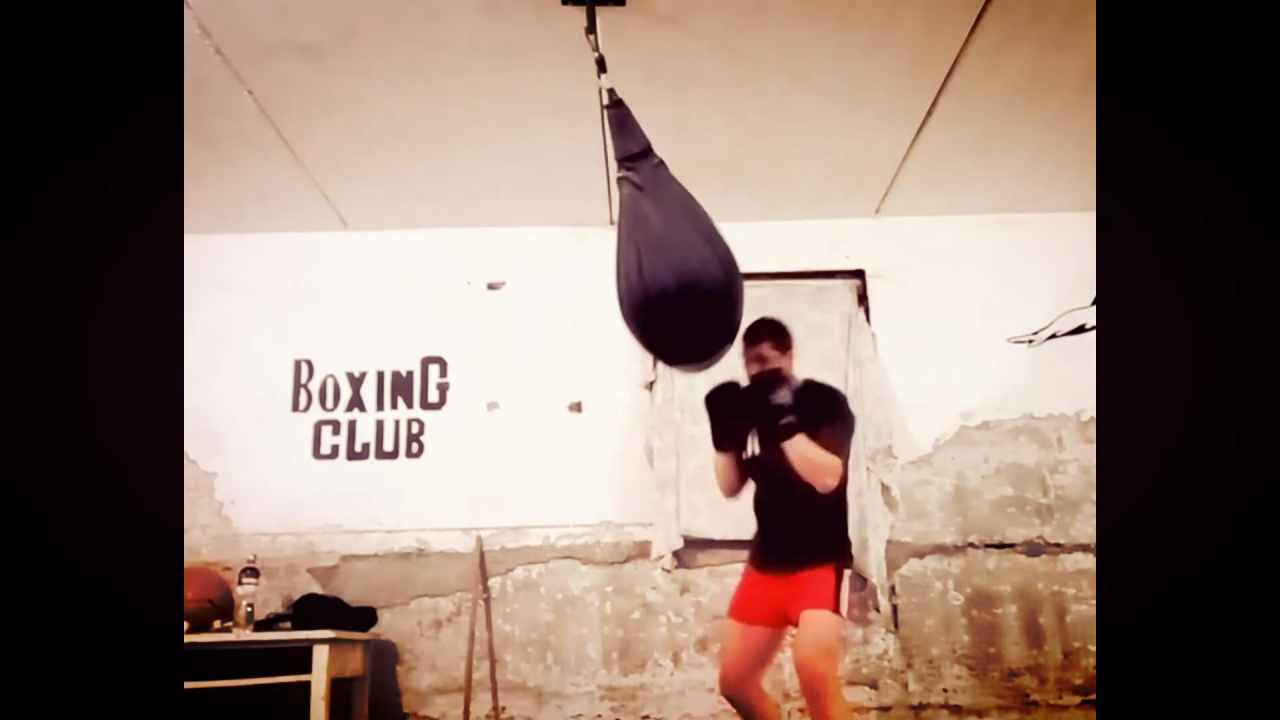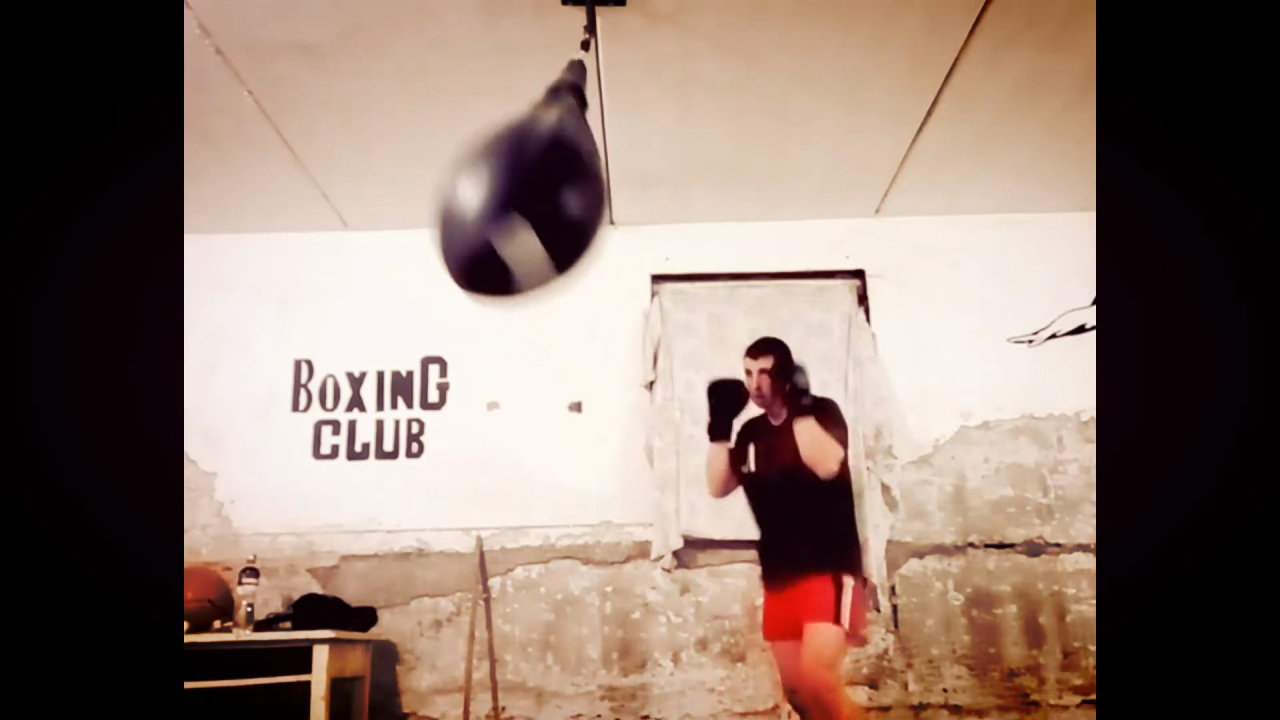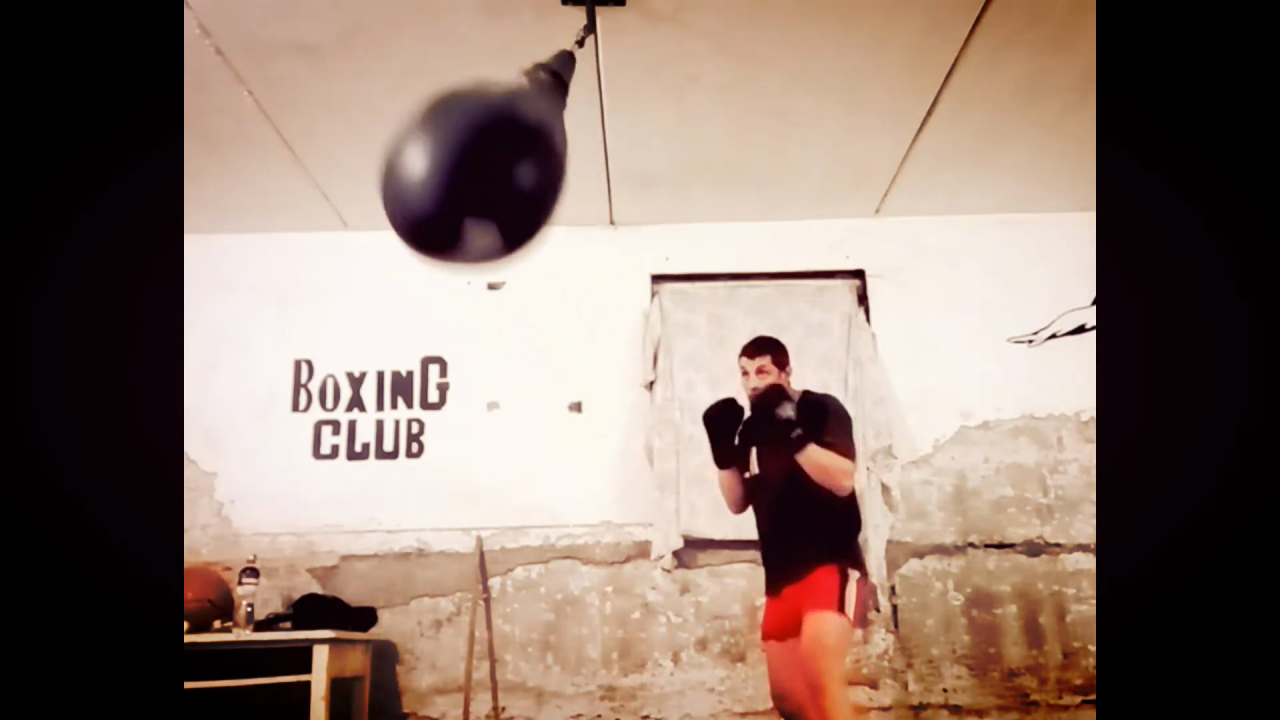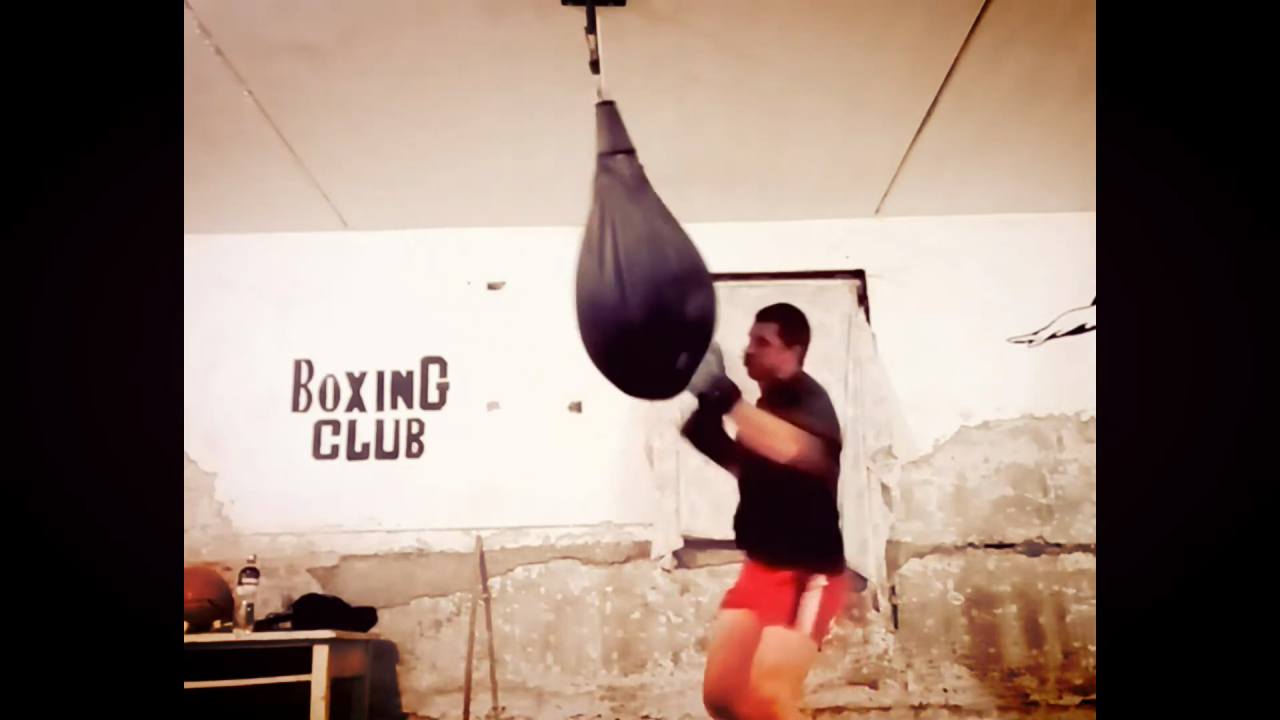
dt=0.5s
person 1, frame 1
left shoulder: (827, 402)
right shoulder: (748, 407)
left elbow: (826, 477)
right elbow: (729, 487)
left wrist: (786, 422)
right wrist: (723, 432)
left hip: (821, 562)
right hip: (767, 563)
left knee: (814, 669)
right knee: (734, 681)
person 1, frame 2
left shoulder: (820, 411)
right shoulder: (752, 430)
left elbow: (827, 464)
right elbow: (717, 486)
left wrist: (799, 404)
right wrist: (719, 425)
left hip: (829, 569)
right hip: (780, 573)
left knee: (819, 679)
right knee: (797, 688)
person 1, frame 3
left shoulder: (822, 410)
right shoulder: (751, 429)
left elbow: (843, 480)
right elbow: (736, 502)
left wrist: (793, 435)
right wrist: (722, 448)
left hip: (831, 567)
right hip: (782, 576)
left knee: (818, 672)
person 1, frame 4
left shoulder: (807, 397)
right shoulder: (766, 400)
left elbow: (786, 447)
left wrist: (724, 394)
right wrist: (708, 435)
left hip: (808, 570)
right hip: (763, 564)
